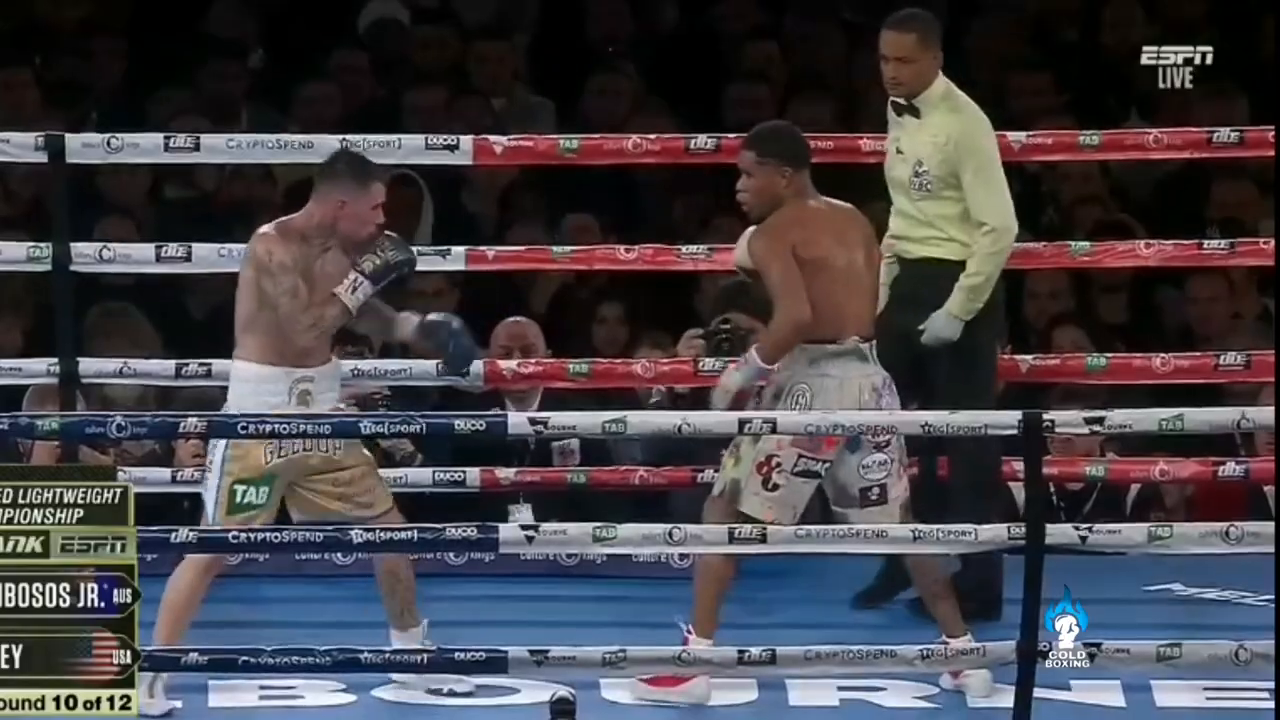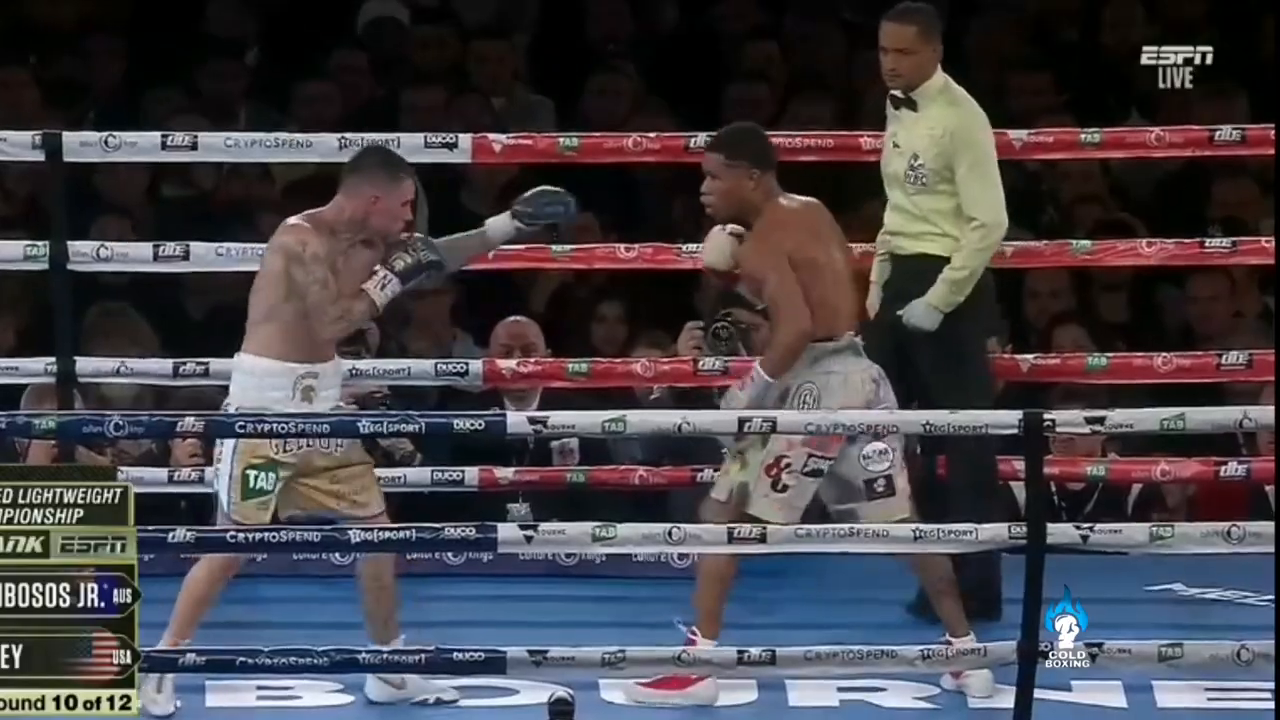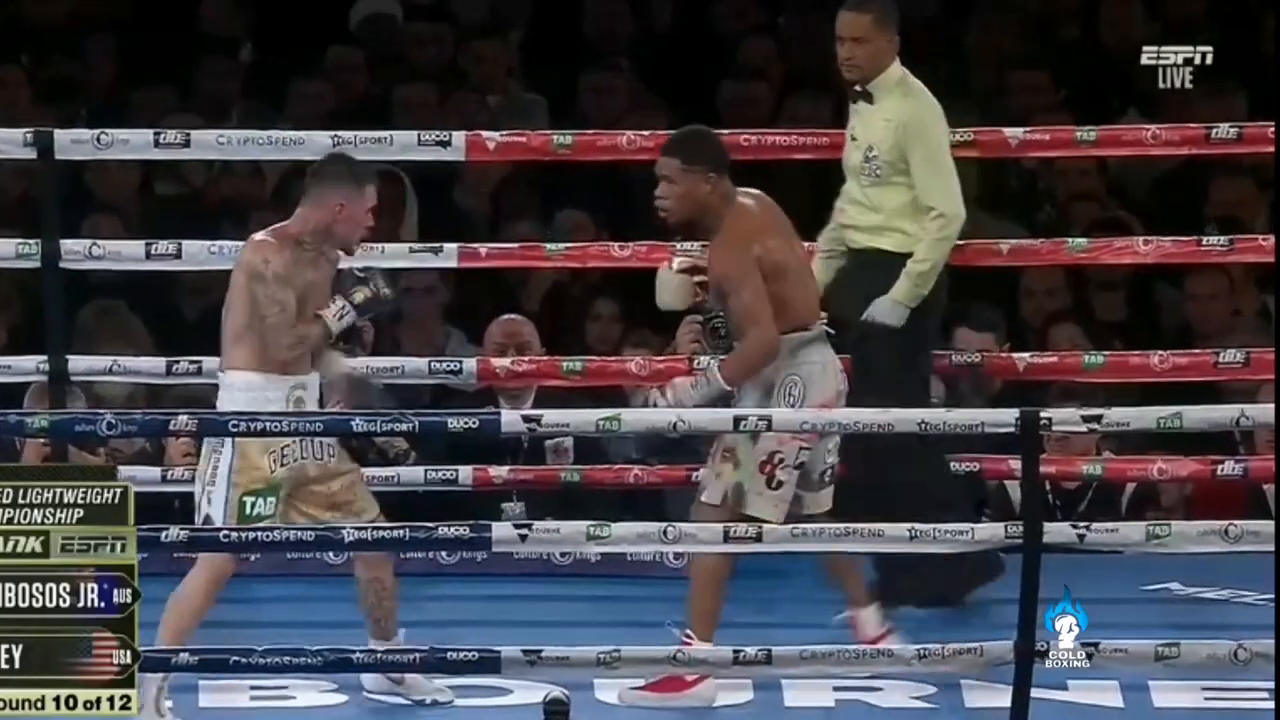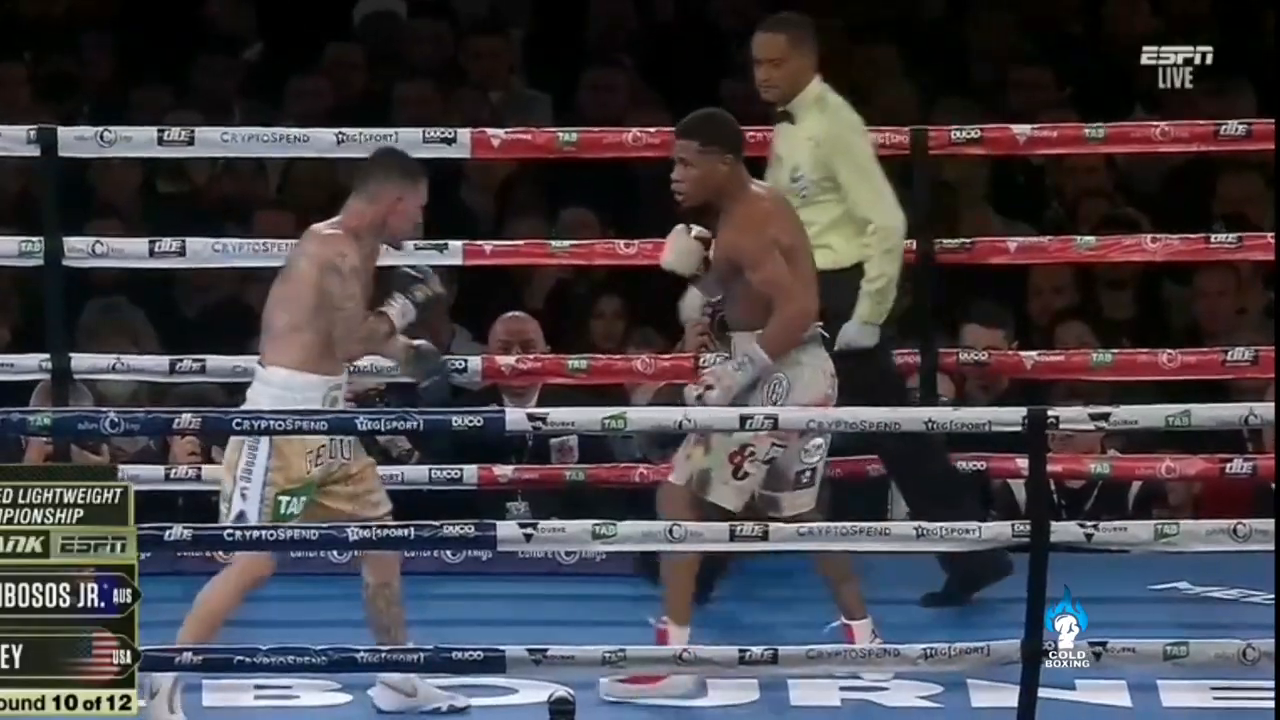
dt=0.3s
person 1, frame 1
left shoulder: (964, 123)
right shoulder: (897, 113)
left elbow: (999, 227)
left wrist: (959, 310)
right wrist: (884, 283)
left hip: (957, 284)
right hip: (910, 280)
left knee: (964, 434)
left ankle: (977, 583)
right ankle: (905, 555)
person 1, frame 2
left shoulder: (960, 118)
right shoulder: (897, 108)
left elbow: (989, 223)
left wrist: (938, 300)
right wrist: (878, 280)
left hip: (947, 284)
right hip: (904, 278)
left knee: (959, 432)
left ankle: (975, 581)
person 1, frame 3
left shoulder: (914, 108)
right shoulder: (860, 103)
left elbow: (946, 214)
left wrist: (902, 296)
right wrist: (821, 271)
left hip: (900, 276)
right hip: (863, 274)
left knee: (872, 427)
right knee: (898, 425)
left ankle: (924, 563)
right ankle: (951, 556)
person 1, frame 4
left shoulder: (833, 123)
right shoulder: (789, 124)
left elbow: (886, 223)
left wrist: (867, 314)
left hip: (838, 291)
right hip: (821, 291)
right knee: (900, 433)
right ankle: (975, 551)
person 2, frame 1
left shoulder: (774, 233)
right shoulder: (854, 221)
left elbow: (795, 315)
left wrist: (744, 372)
left hip: (811, 385)
right hip: (868, 380)
left knee: (724, 515)
right knee: (895, 524)
right ankle: (963, 654)
person 2, frame 2
left shoulder: (763, 242)
right shoulder: (811, 211)
left elbow: (796, 327)
left wrist: (746, 391)
left hip: (812, 384)
right hip: (860, 376)
left knee: (723, 517)
right knee: (894, 522)
left ankle: (697, 667)
right ankle: (967, 655)
person 2, frame 3
left shoulder: (732, 246)
right shoulder: (753, 203)
left elbow: (762, 337)
left wrist: (697, 390)
right wrist: (704, 287)
left hip: (785, 377)
right hip: (813, 369)
left knee: (714, 517)
right knee: (807, 514)
left ankle: (695, 670)
right ankle: (872, 626)
person 2, frame 4
left shoulder: (746, 227)
right shoulder: (763, 204)
left elbow: (797, 309)
left wrist: (735, 373)
right wrist: (705, 266)
left hip: (780, 378)
right hip: (803, 373)
left knee: (679, 501)
right knee: (797, 511)
left ankle: (669, 656)
right ankle: (862, 636)
person 3, frame 1
left shoulder: (345, 248)
right shoulder: (273, 245)
left elbow: (366, 316)
right elbow: (304, 332)
left wrist: (421, 328)
right wrist: (366, 278)
left hip: (320, 409)
right hip: (260, 412)
left knee: (387, 527)
right knee: (214, 547)
left ankle: (411, 652)
right ankle: (151, 674)
person 3, frame 2
left shoulder: (367, 240)
right shoulder: (303, 237)
left elbow: (439, 255)
right elbow: (330, 324)
left wrist: (514, 218)
right wrist: (392, 277)
left hip: (322, 406)
right hip: (265, 404)
left knee: (375, 533)
right knee: (232, 546)
left ankle: (390, 672)
right ankle: (159, 673)
person 3, frame 3
left shoulder: (322, 256)
right shoulder: (269, 253)
right elbow: (284, 347)
right wrist: (348, 307)
left hip: (303, 420)
right knee: (219, 560)
left ankle: (388, 665)
person 3, frame 4
left shoulder: (349, 246)
right shoulder: (338, 249)
right elbow: (351, 341)
left wrist: (407, 349)
right wrist: (407, 303)
left hip: (325, 418)
right knee: (252, 562)
